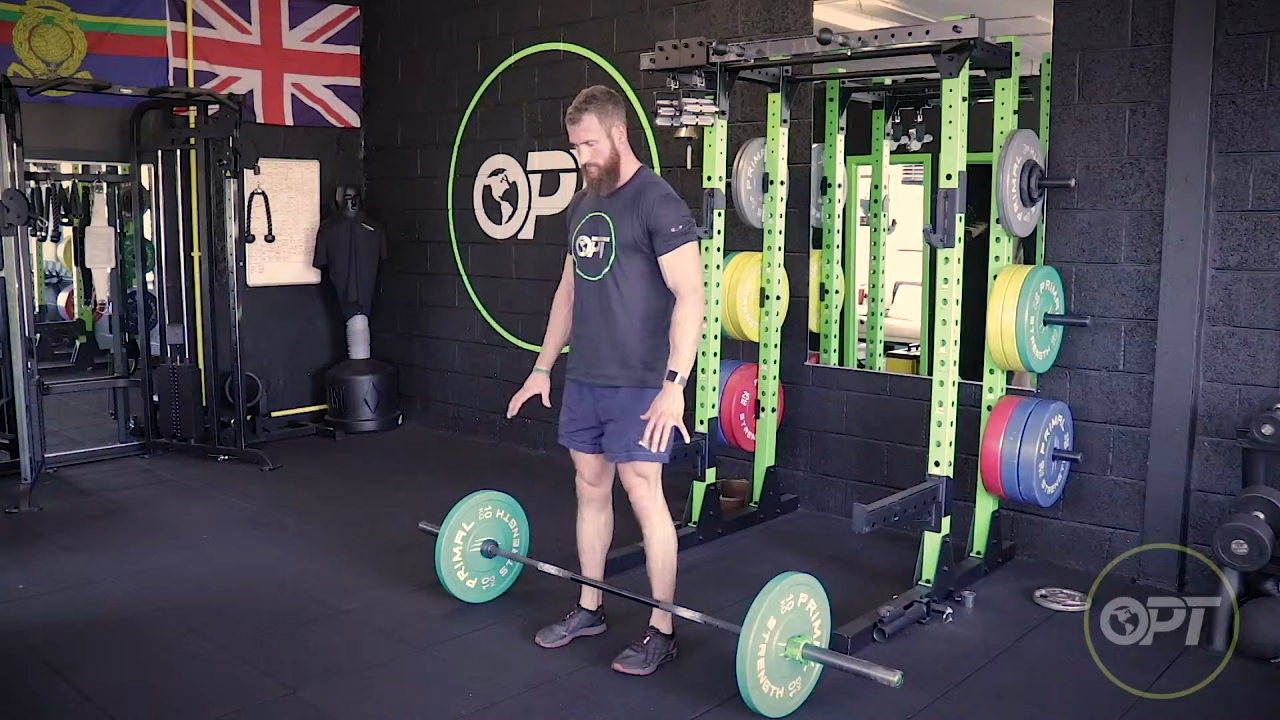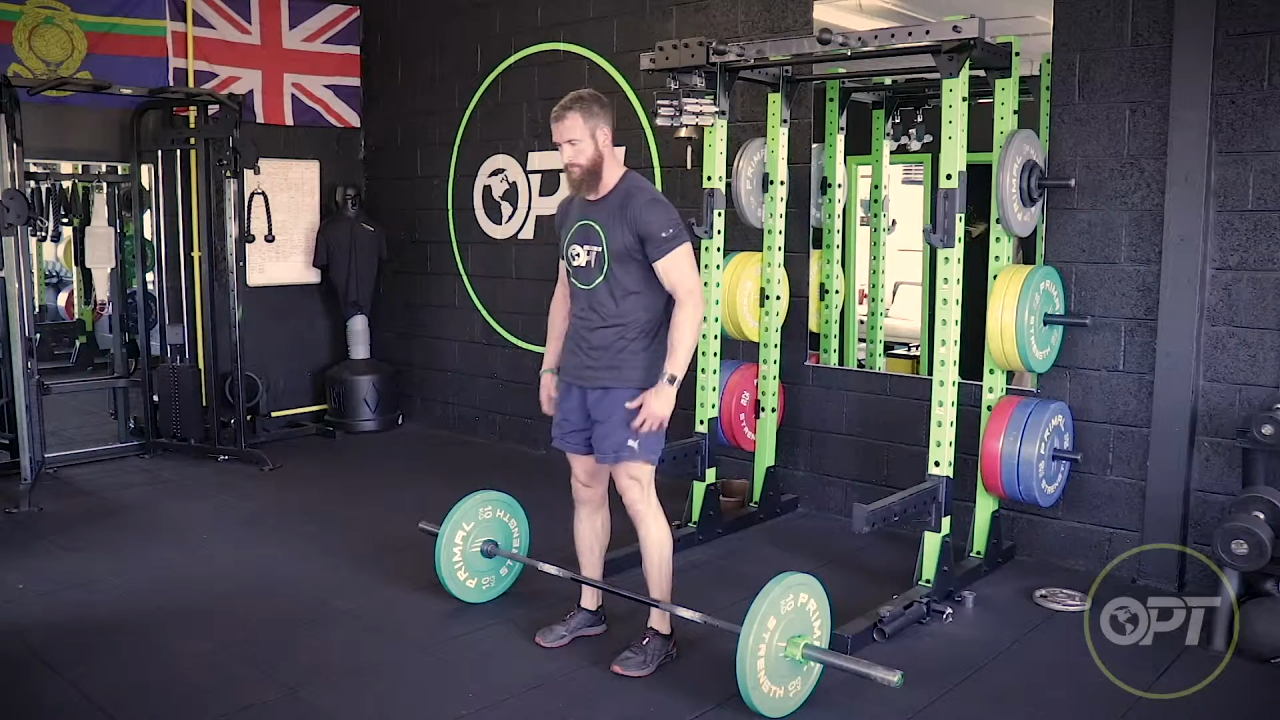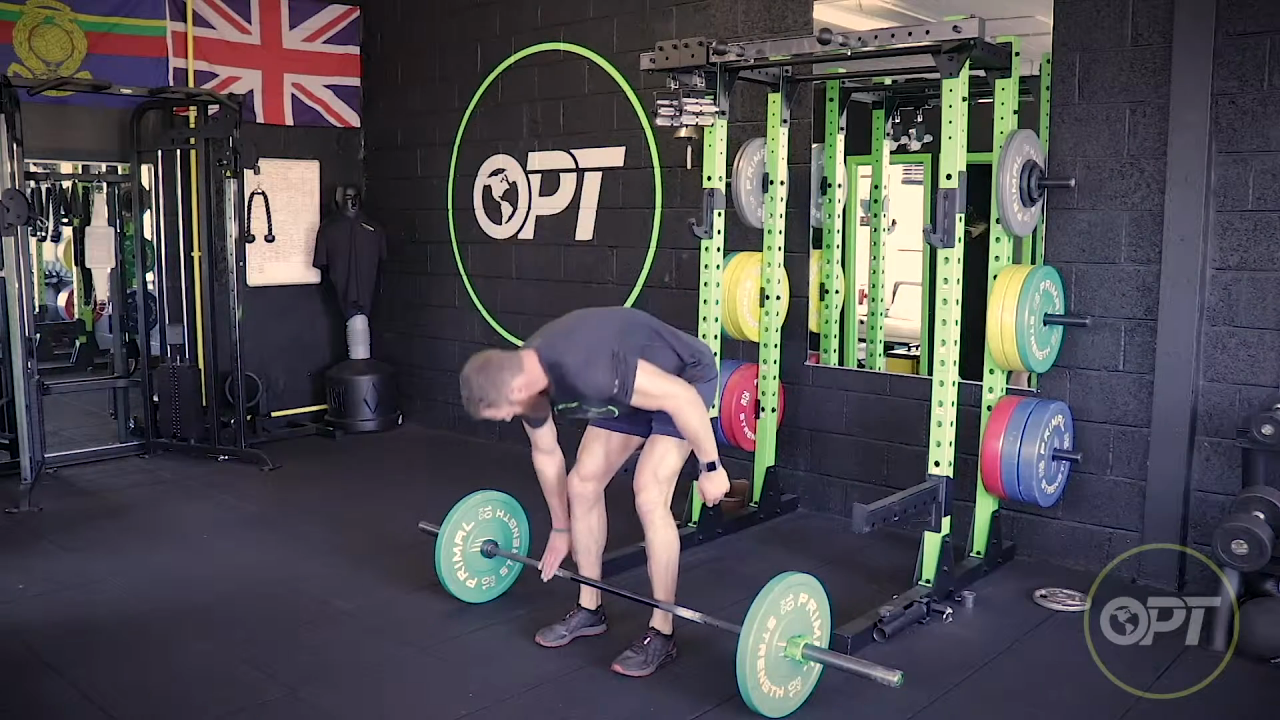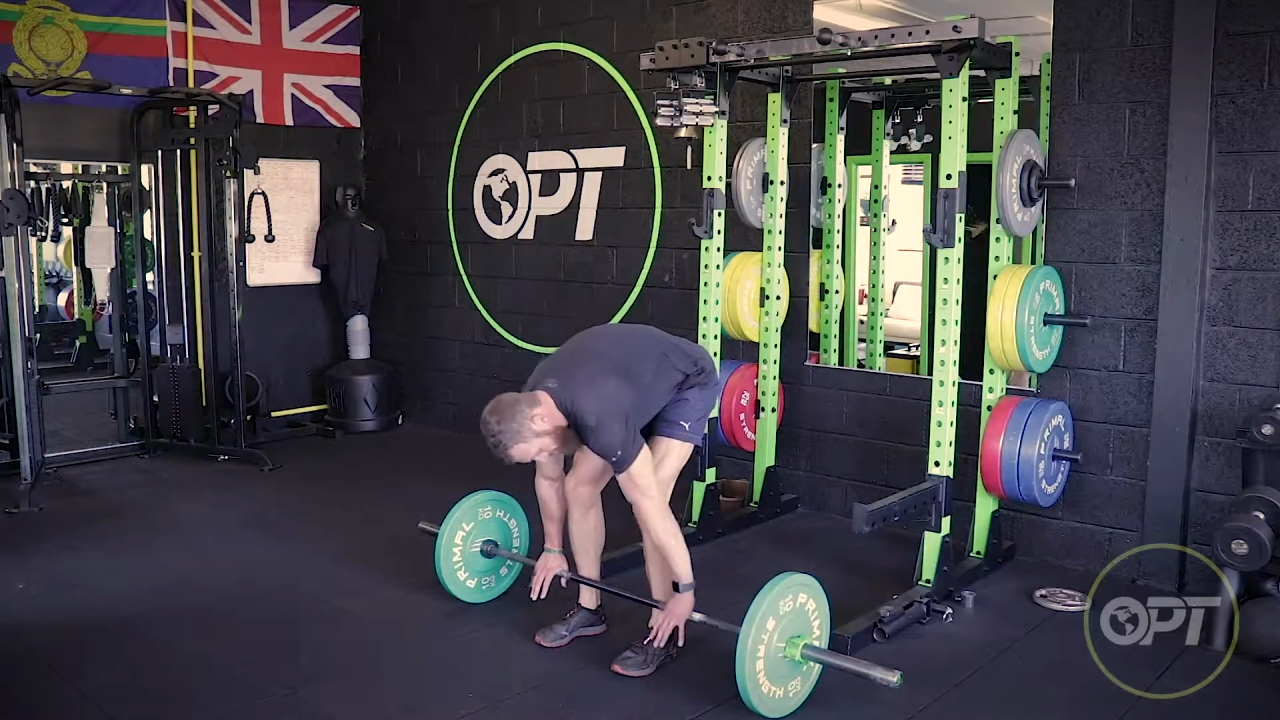
dt=1s
person 1, frame 1
left shoulder: (658, 203)
right shoulder: (582, 205)
left elbow: (690, 297)
left wrist: (674, 383)
right wrist: (543, 367)
left hip: (639, 384)
right hip: (586, 378)
left knee: (643, 495)
right knee: (589, 489)
left ankle: (661, 629)
right ankle: (589, 607)
person 1, frame 2
left shoulder: (646, 208)
right shoulder: (569, 210)
left elbow: (689, 297)
left wrist: (668, 383)
right wrist: (550, 368)
left hip: (629, 382)
right hip: (578, 377)
left knee: (636, 496)
right knee: (585, 491)
left ankle: (660, 630)
right ankle: (589, 607)
person 1, frame 3
left shoulder: (586, 370)
right shoulder: (526, 377)
left elbow: (681, 396)
right elbow: (546, 453)
left wrist: (710, 468)
right wrist: (559, 528)
left hip: (683, 382)
right hip: (629, 390)
left knee: (648, 496)
right knee: (582, 483)
left ankle: (661, 632)
right ankle: (589, 608)
person 1, frame 4
left shoulder: (599, 418)
right shoulder: (534, 405)
left elbow: (652, 508)
right elbow: (549, 480)
left wrist: (684, 590)
right wrist: (553, 548)
left hip: (688, 383)
right hip: (636, 378)
left knee: (645, 502)
right knee: (579, 485)
left ankle: (662, 631)
right ankle: (589, 608)
